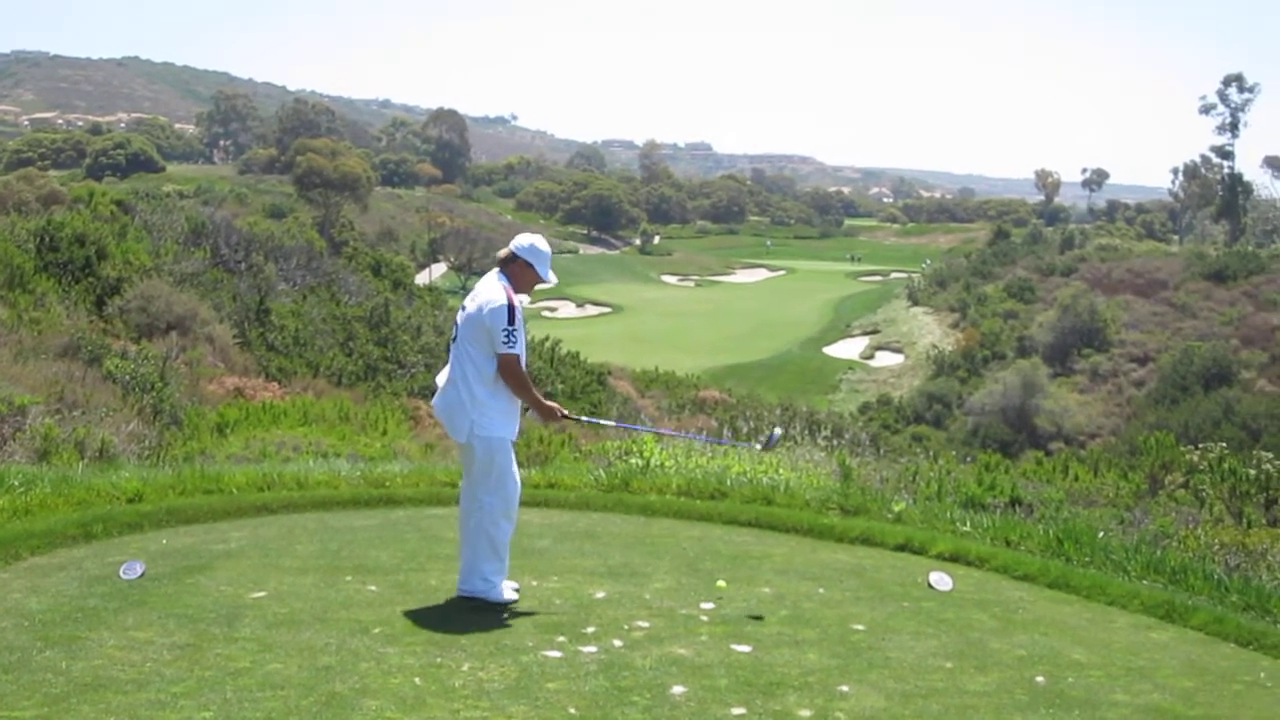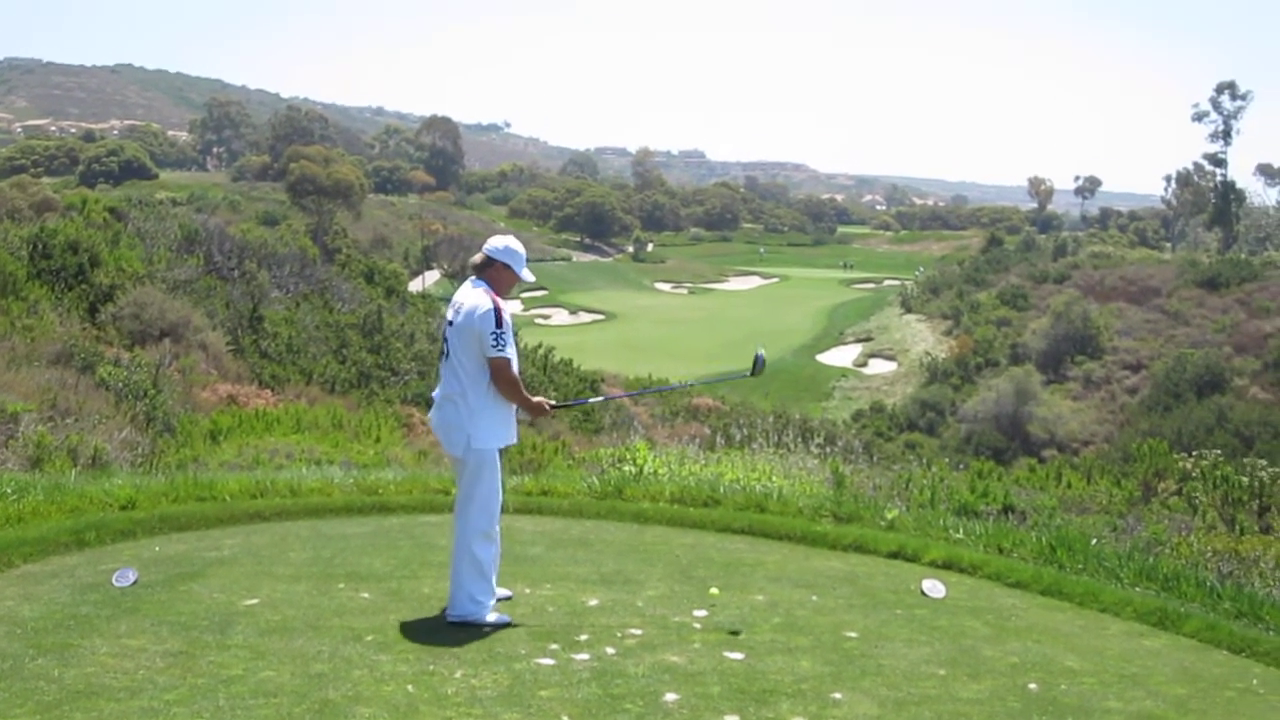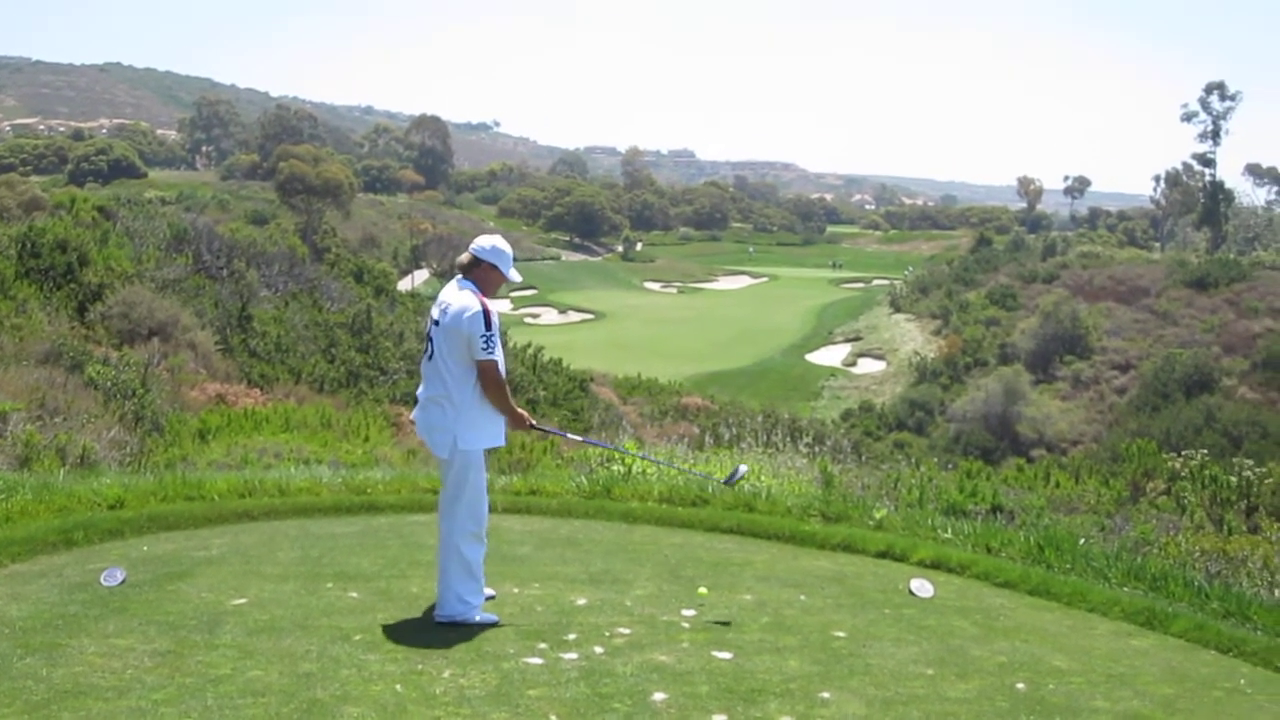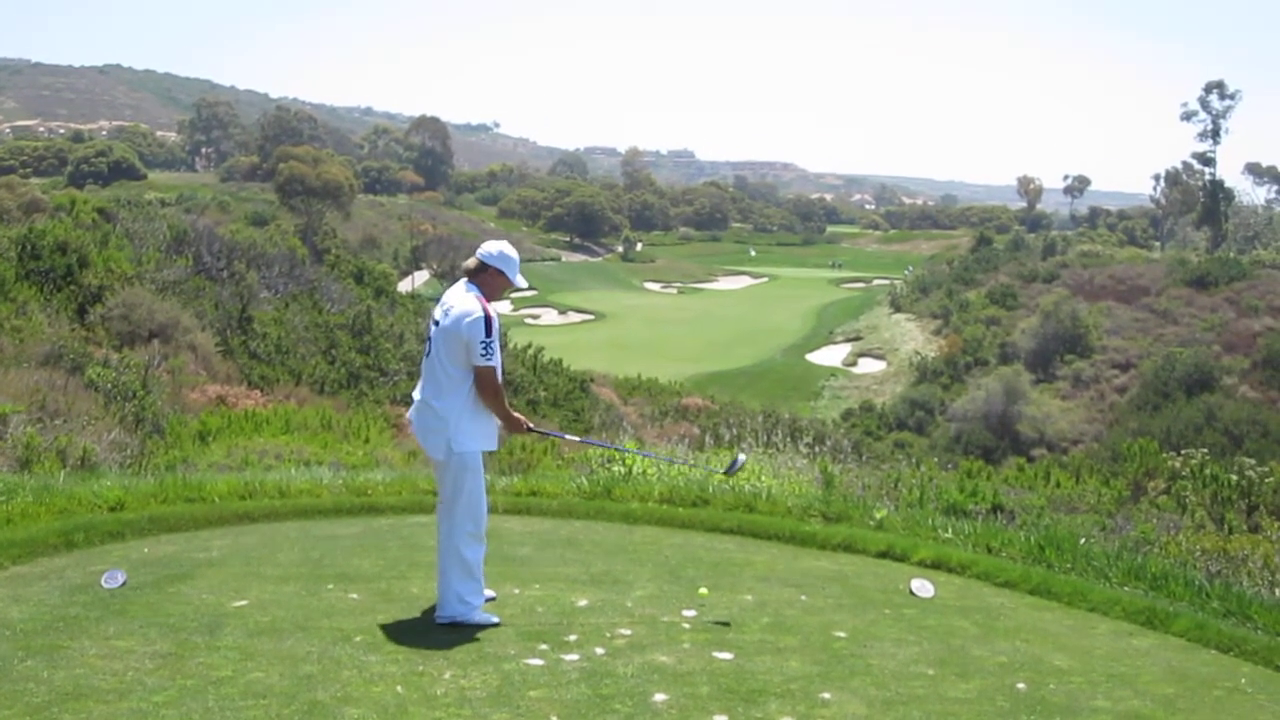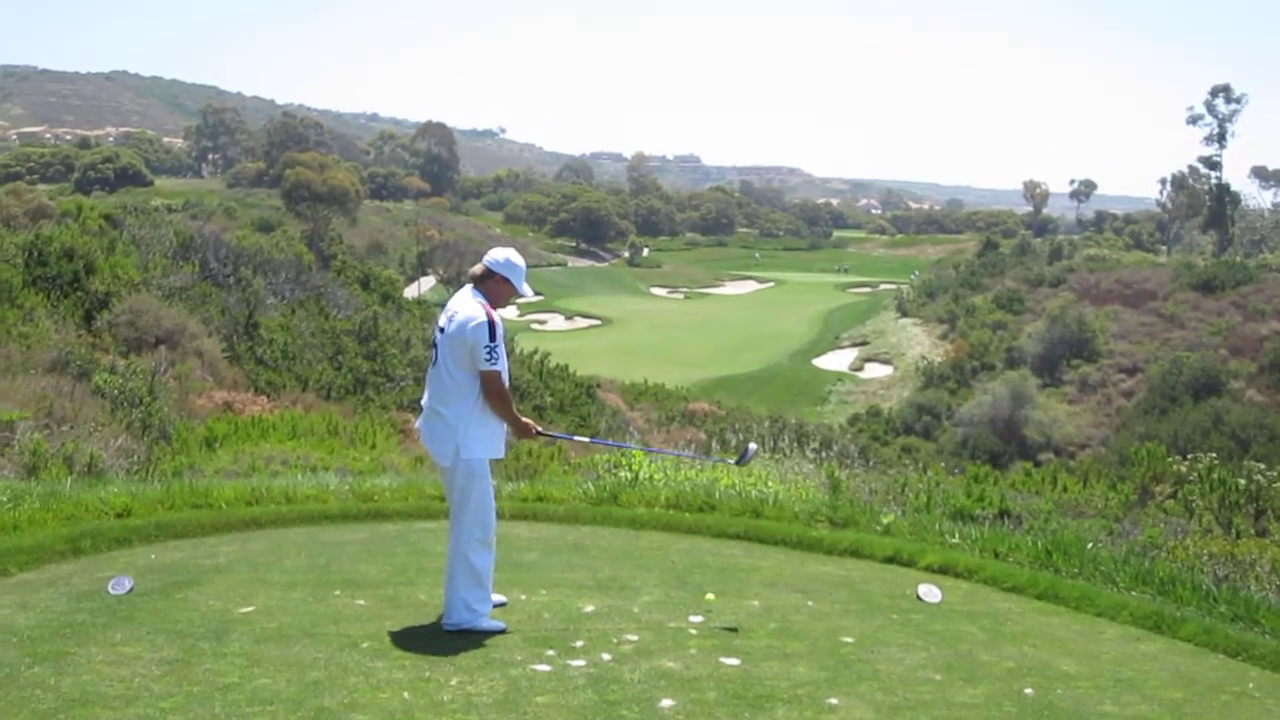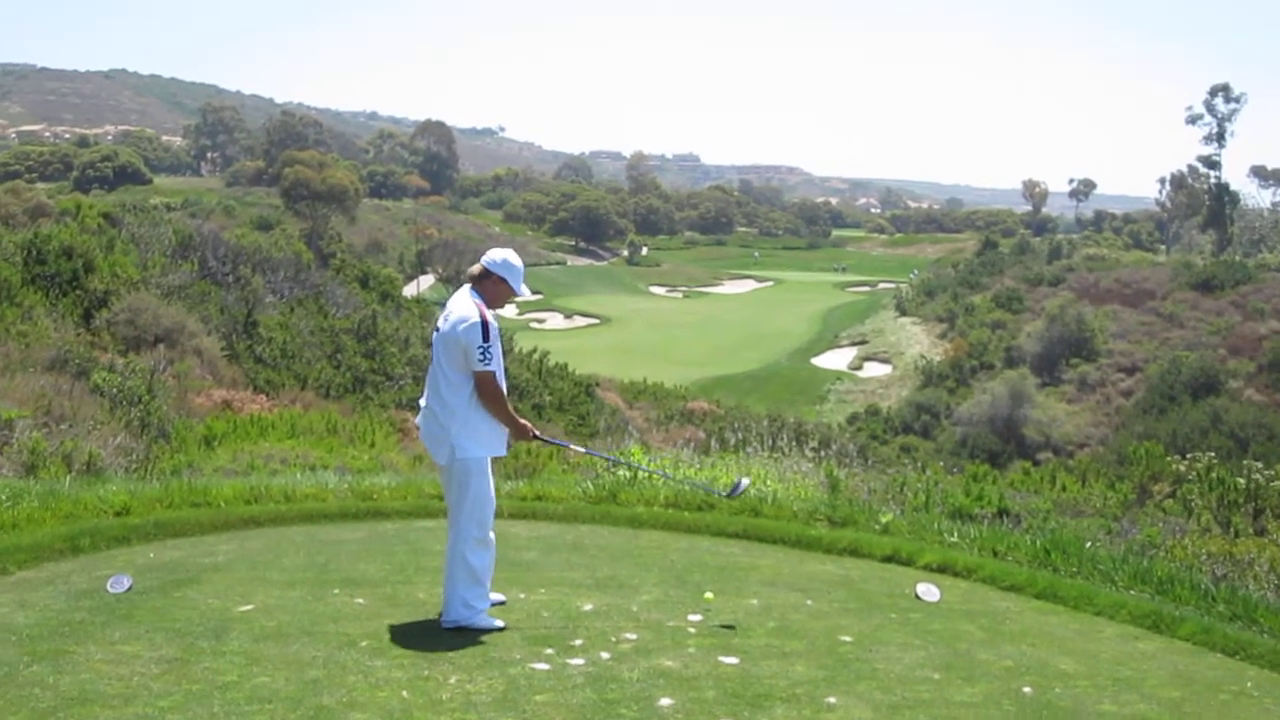
dt=0.3s
person 1, frame 1
left shoulder: (488, 287)
right shoulder: (503, 303)
right elbow: (510, 371)
left wrist: (530, 401)
right wrist: (539, 405)
left hip: (471, 406)
right hip: (481, 413)
left knee: (480, 494)
right knee: (501, 495)
left ankle: (483, 574)
right ankle: (481, 581)
person 1, frame 2
left shoulder: (464, 295)
right shoulder: (489, 308)
right elbow: (502, 376)
left wrist: (521, 401)
right wrist: (529, 404)
left hip: (463, 417)
right hip: (476, 425)
left knee: (477, 508)
right knee: (479, 515)
left ankle: (477, 586)
right ankle: (468, 605)
person 1, frame 3
left shoulder: (449, 295)
right shoulder: (478, 310)
right elbow: (490, 378)
left wrist: (504, 411)
right wrist: (513, 413)
left hip: (445, 415)
right hip: (460, 425)
left knee: (460, 509)
right knee: (466, 514)
left ankle: (463, 586)
right ankle: (456, 605)
person 1, frame 4
left shoulder: (454, 295)
right shoulder: (480, 315)
right elbow: (487, 384)
left wrist: (500, 416)
right wrist: (508, 418)
left hip: (443, 417)
right hip: (456, 427)
left knee: (458, 511)
right knee: (467, 516)
left ankle: (463, 586)
right ankle: (457, 605)
person 1, frame 5
left shoulder: (459, 302)
right shoulder: (484, 319)
right elbow: (493, 388)
left wrist: (508, 421)
right wrist: (517, 423)
left hip: (452, 425)
right hip: (464, 434)
left knee: (473, 517)
right knee: (475, 522)
left ankle: (474, 592)
right ankle: (464, 612)
person 1, frame 6
left shoulder: (460, 302)
right shoulder: (478, 320)
right elbow: (487, 389)
left wrist: (506, 422)
right wrist: (515, 424)
left hip: (458, 426)
right hip: (463, 433)
left knee: (476, 514)
right knee: (472, 520)
left ankle: (473, 591)
right ankle: (462, 610)
